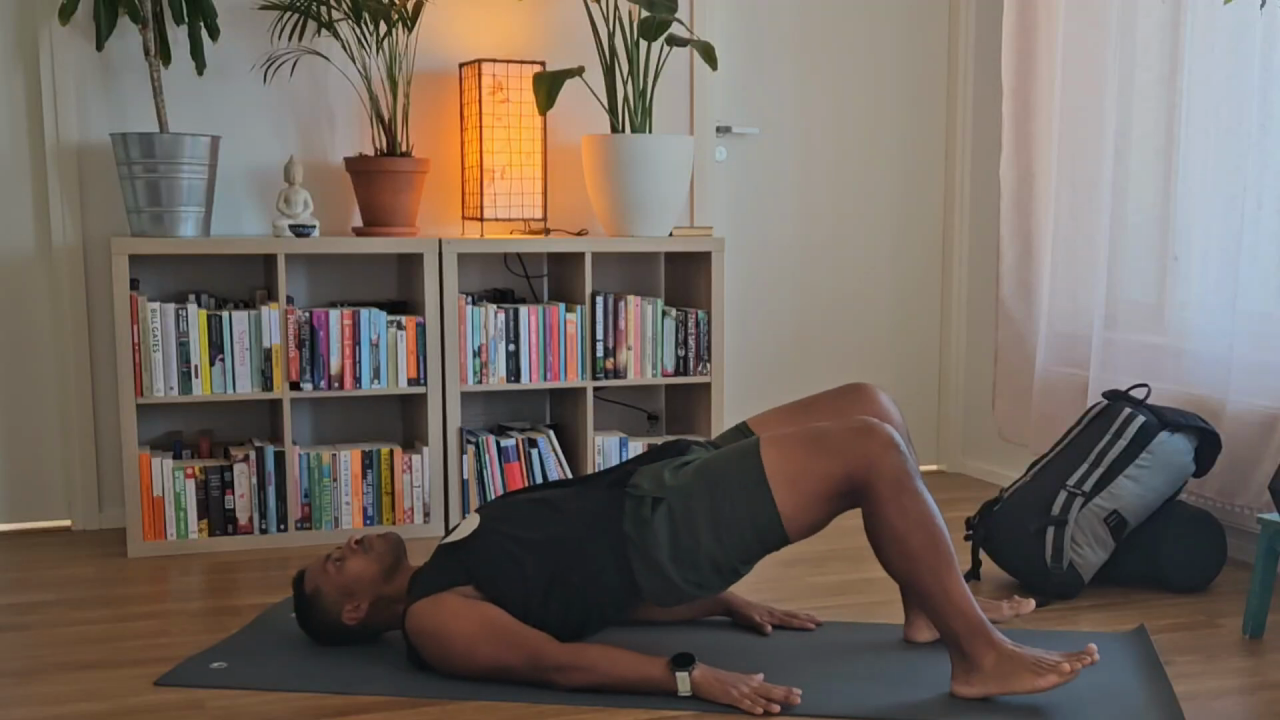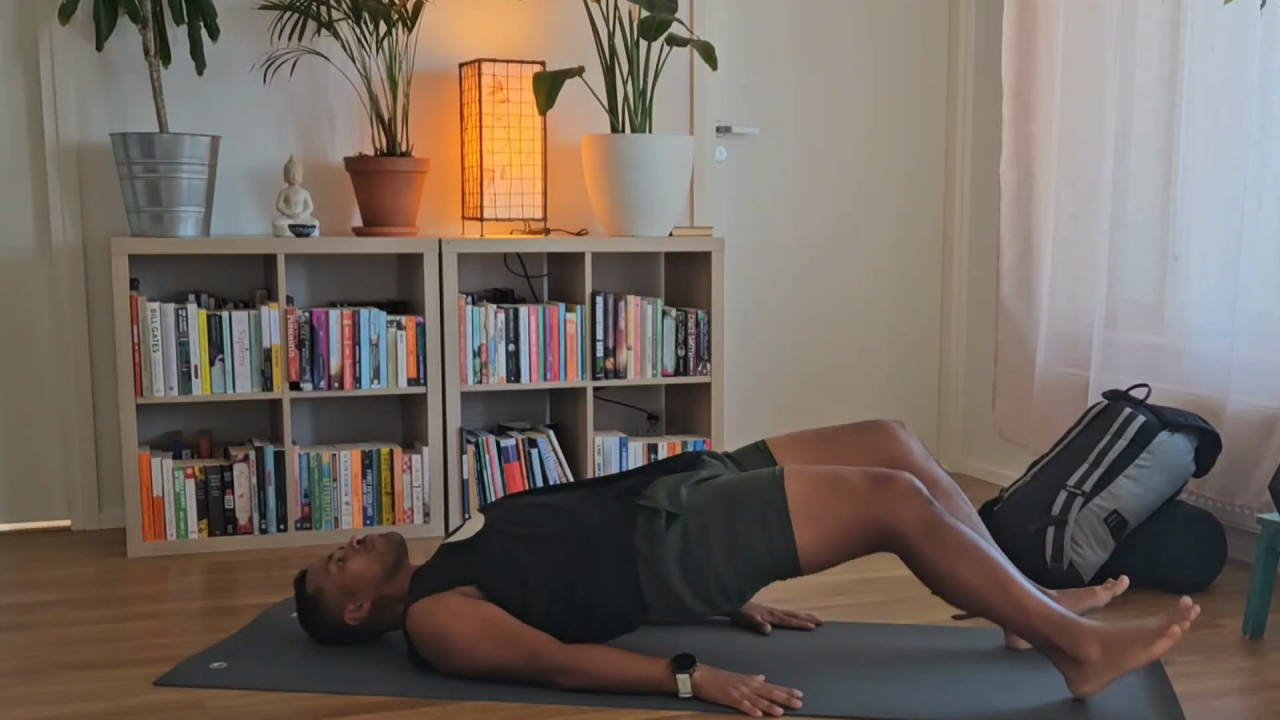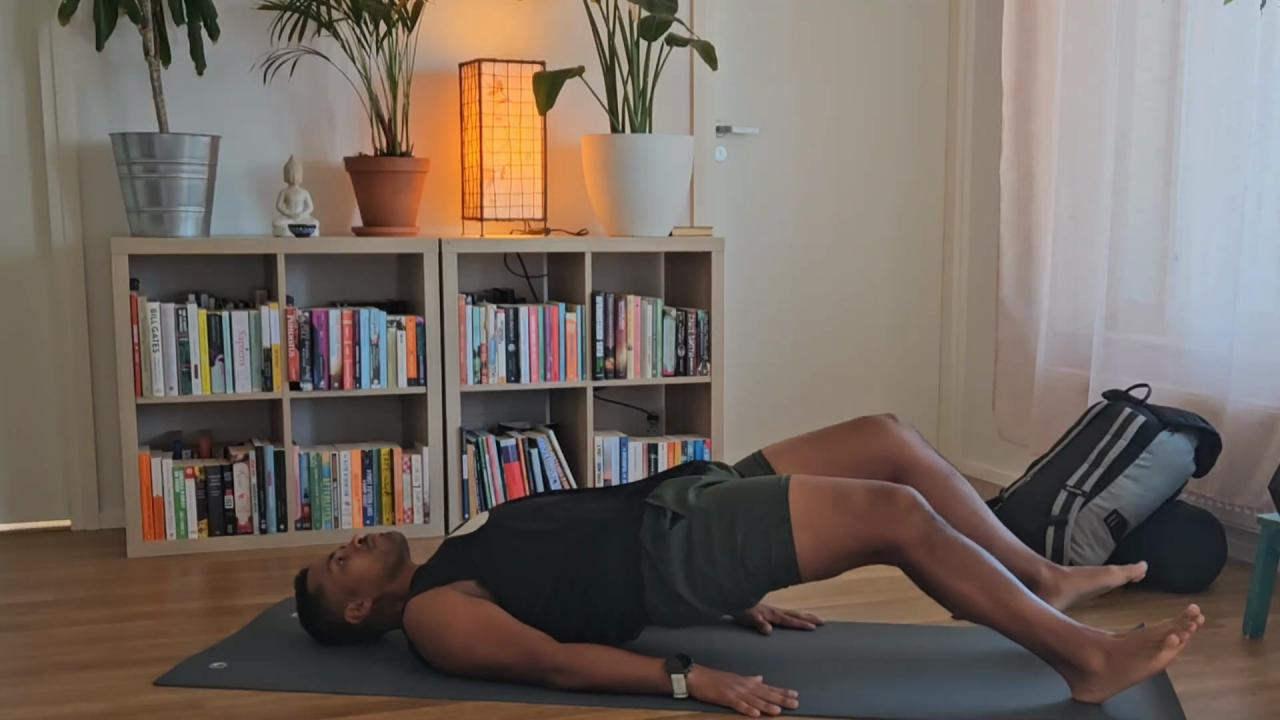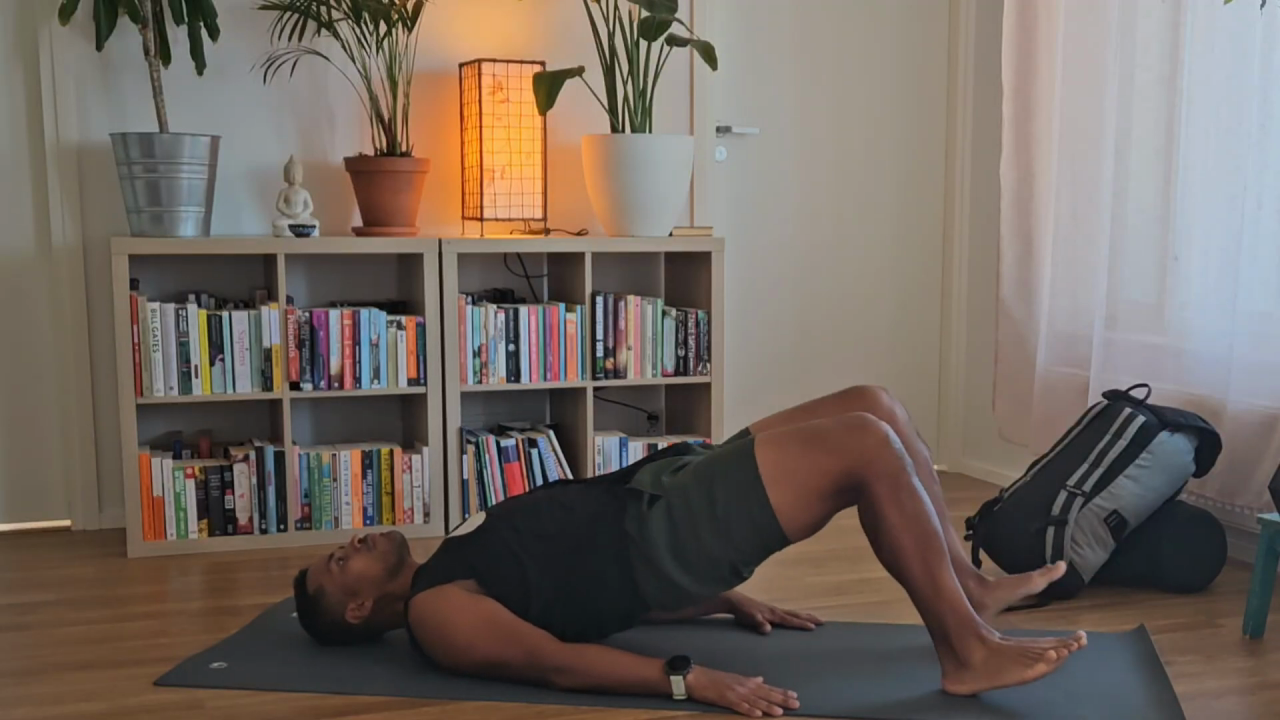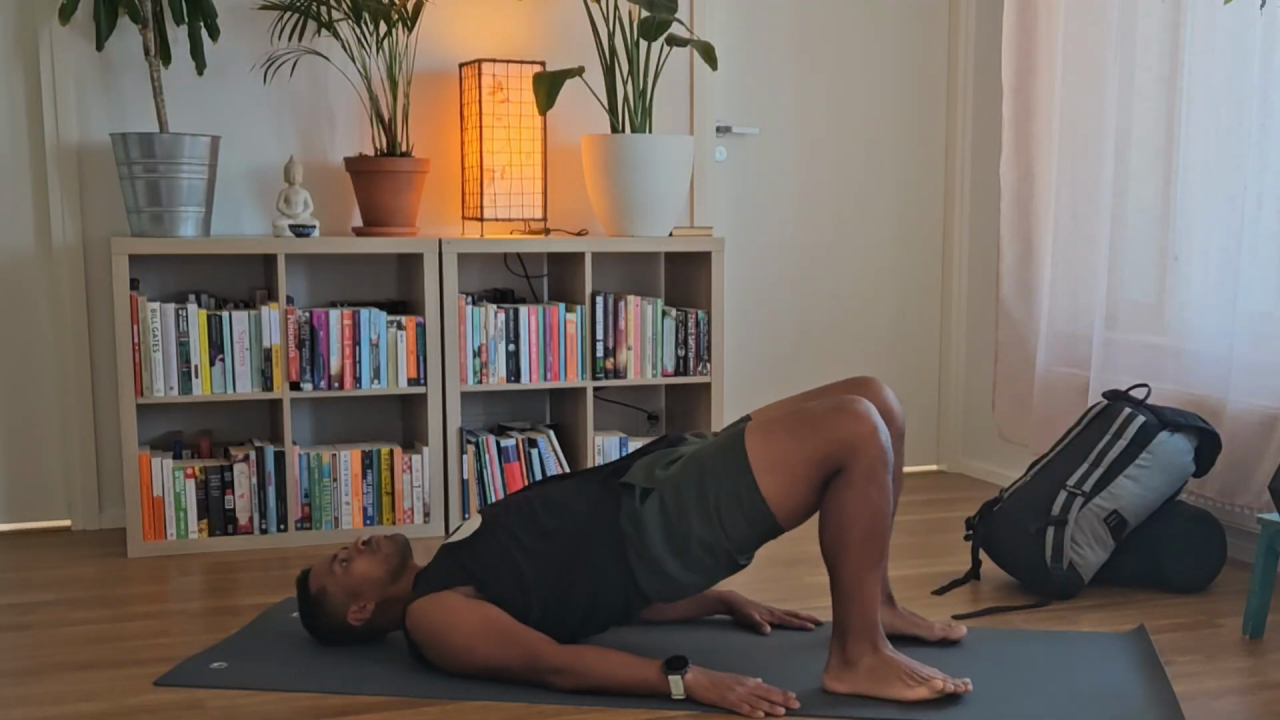
dt=1s
person 1, frame 1
left shoulder: (452, 573)
right shoulder: (432, 621)
left wrist: (728, 603)
left hip: (656, 495)
right hip: (663, 528)
left knee: (867, 405)
right knee: (873, 451)
left ankle: (930, 606)
person 1, frame 2
left shoulder: (454, 568)
right shoulder: (433, 621)
left wrist: (731, 599)
left hip: (674, 496)
right hip: (673, 539)
left knee: (887, 442)
right knee: (895, 506)
left ankle: (1033, 602)
person 1, frame 3
left shoulder: (456, 565)
right shoulder: (433, 617)
left wrist: (740, 598)
left hip: (676, 505)
right hip: (673, 547)
left knee: (888, 438)
right knee: (897, 516)
left ankle: (1042, 579)
person 1, frame 4
left shoulder: (453, 571)
right shoulder: (434, 615)
left wrist: (730, 598)
left hip: (656, 501)
right hip: (660, 534)
left knee: (873, 407)
right knee: (866, 444)
left ankle: (959, 586)
right ankle: (970, 652)
person 1, frame 5
left shoulder: (450, 575)
right shoulder: (432, 618)
right elbow: (555, 663)
left wrist: (723, 596)
right hip: (654, 528)
left knee: (871, 400)
right knee: (856, 427)
left ankle: (875, 606)
right ankle: (860, 657)
